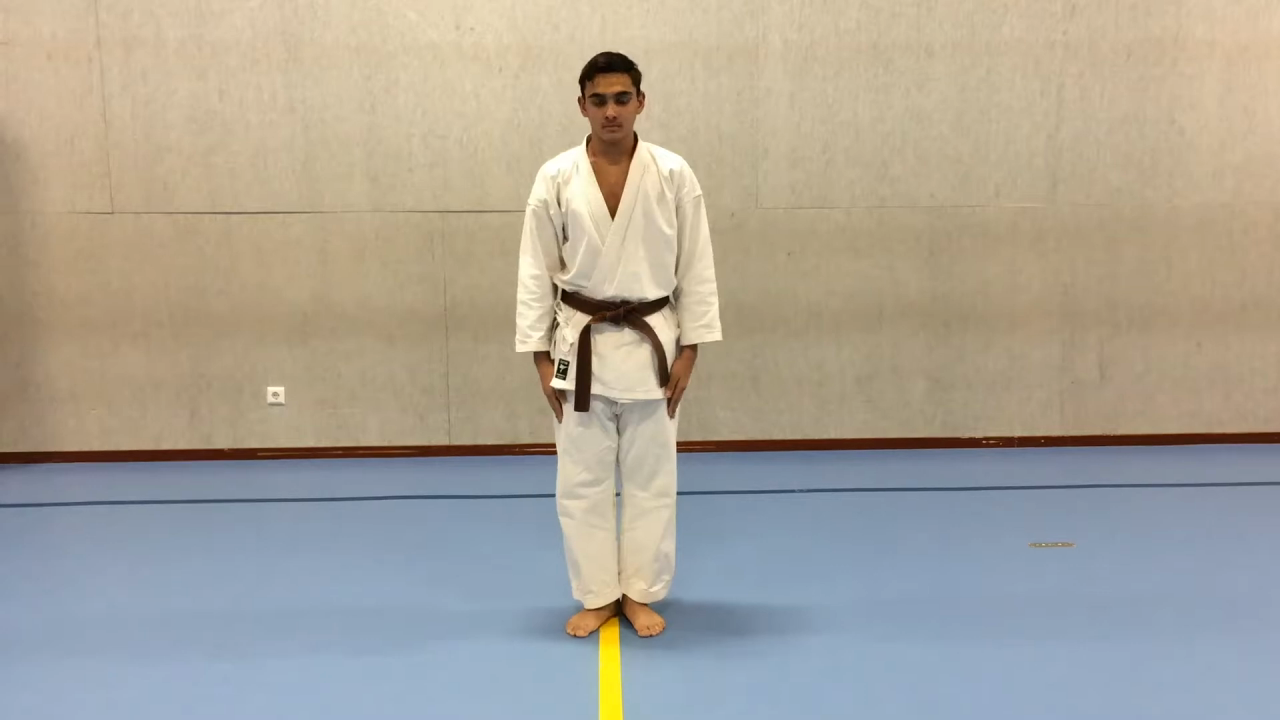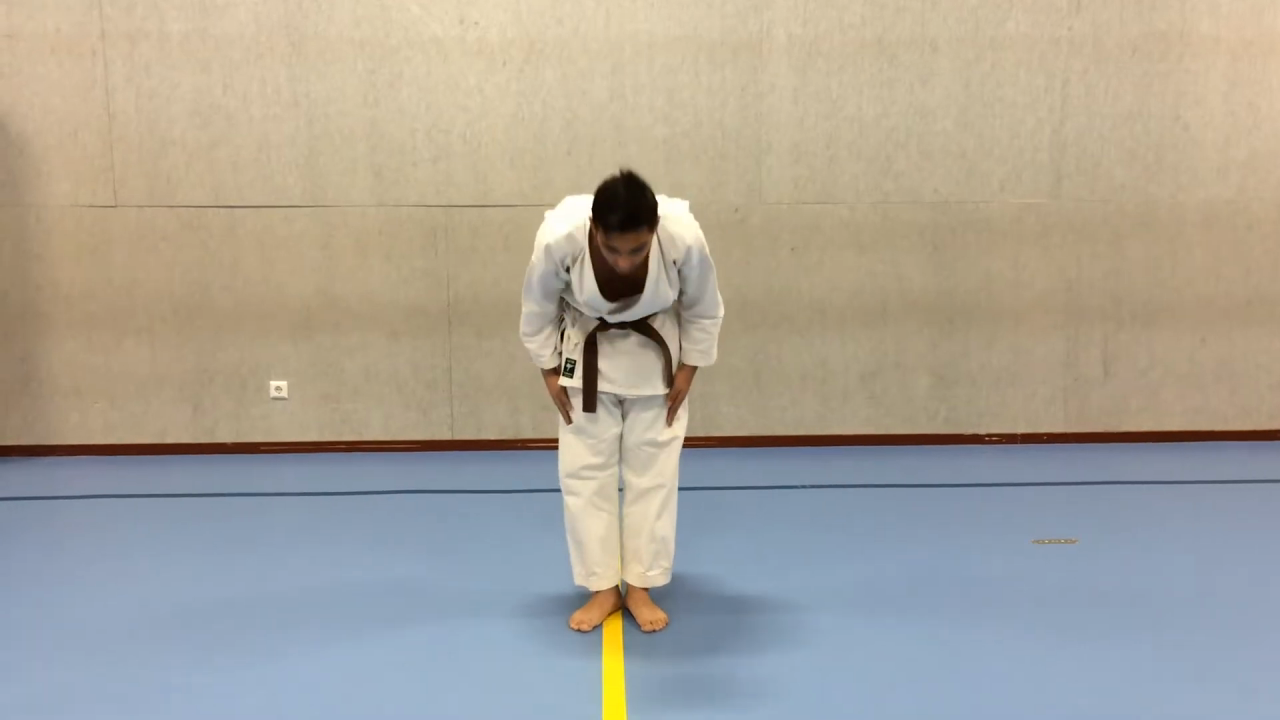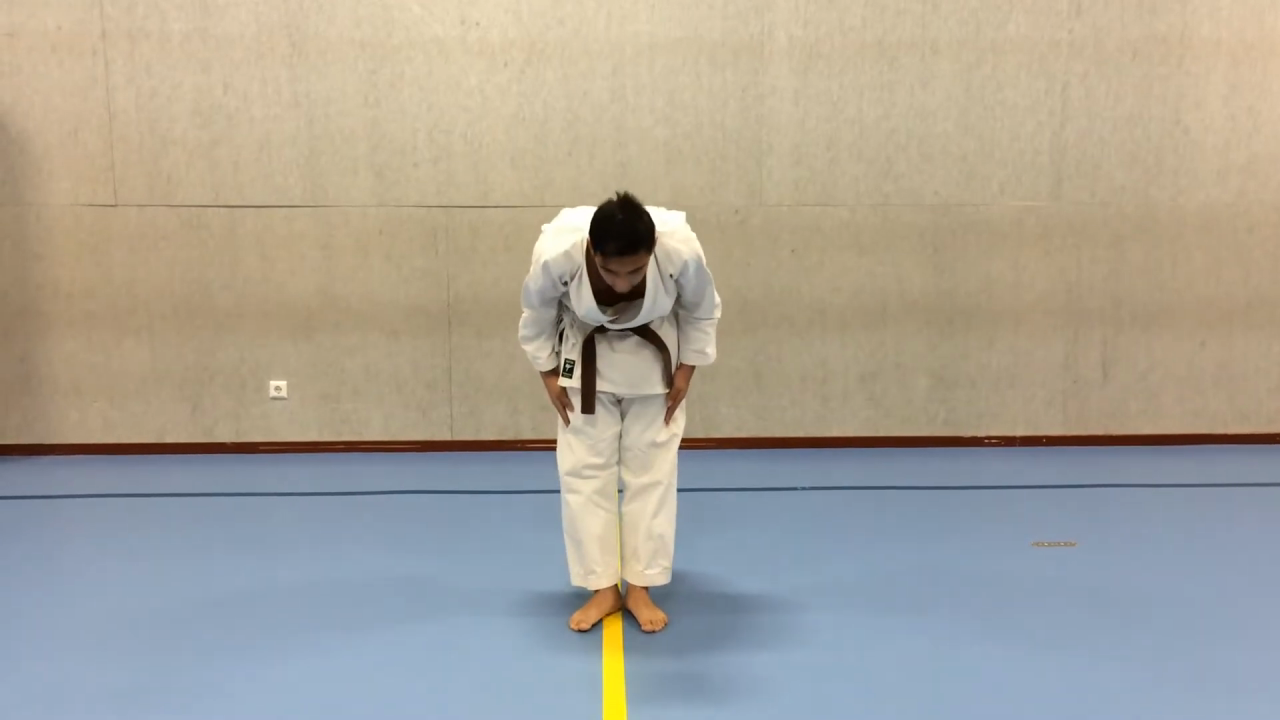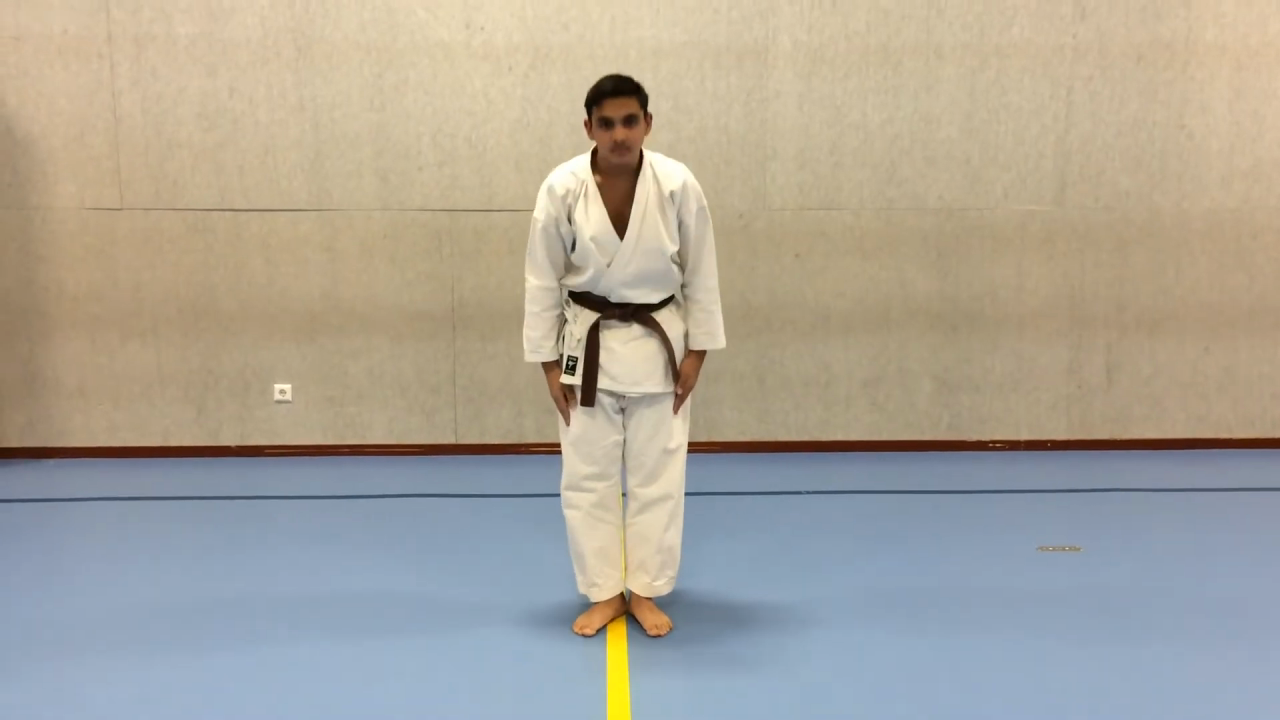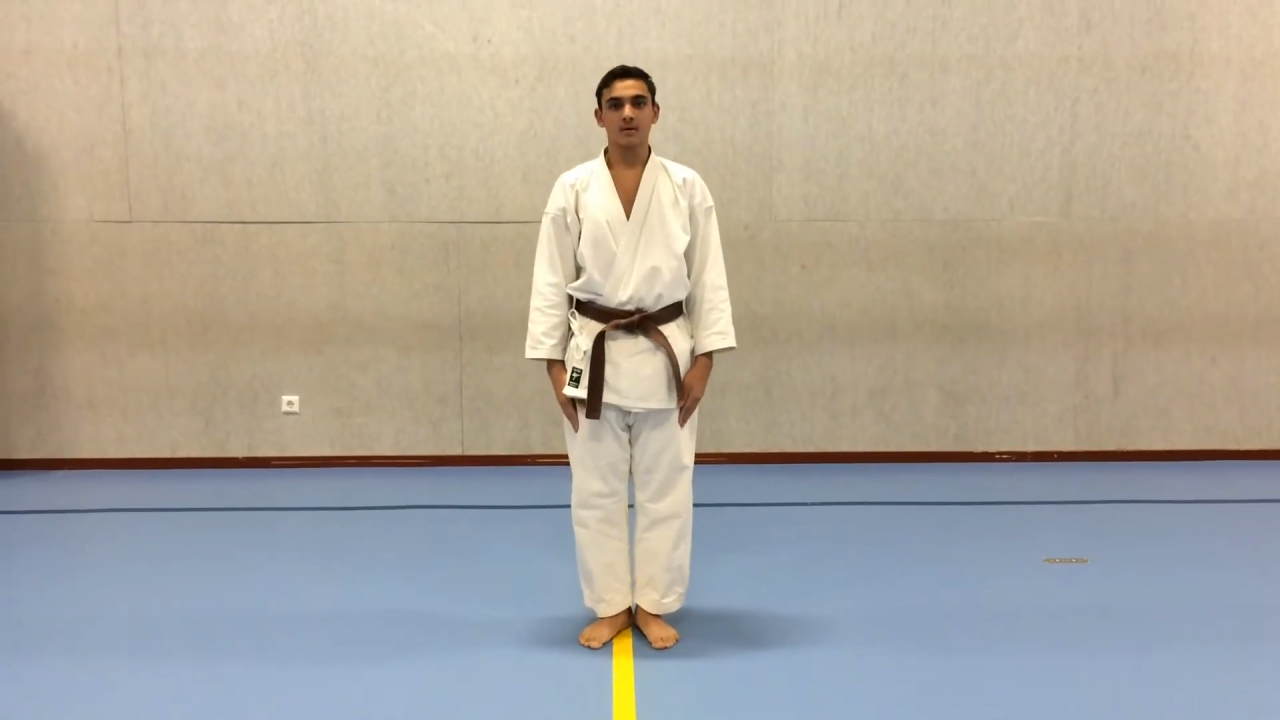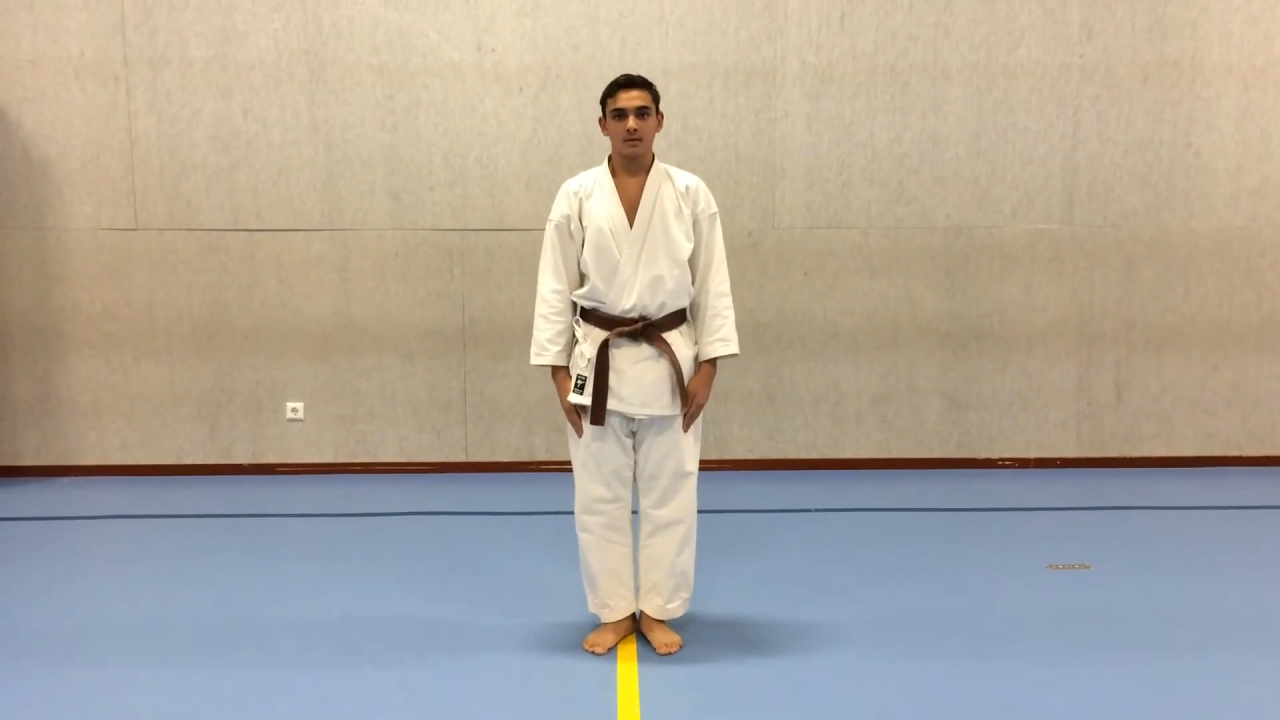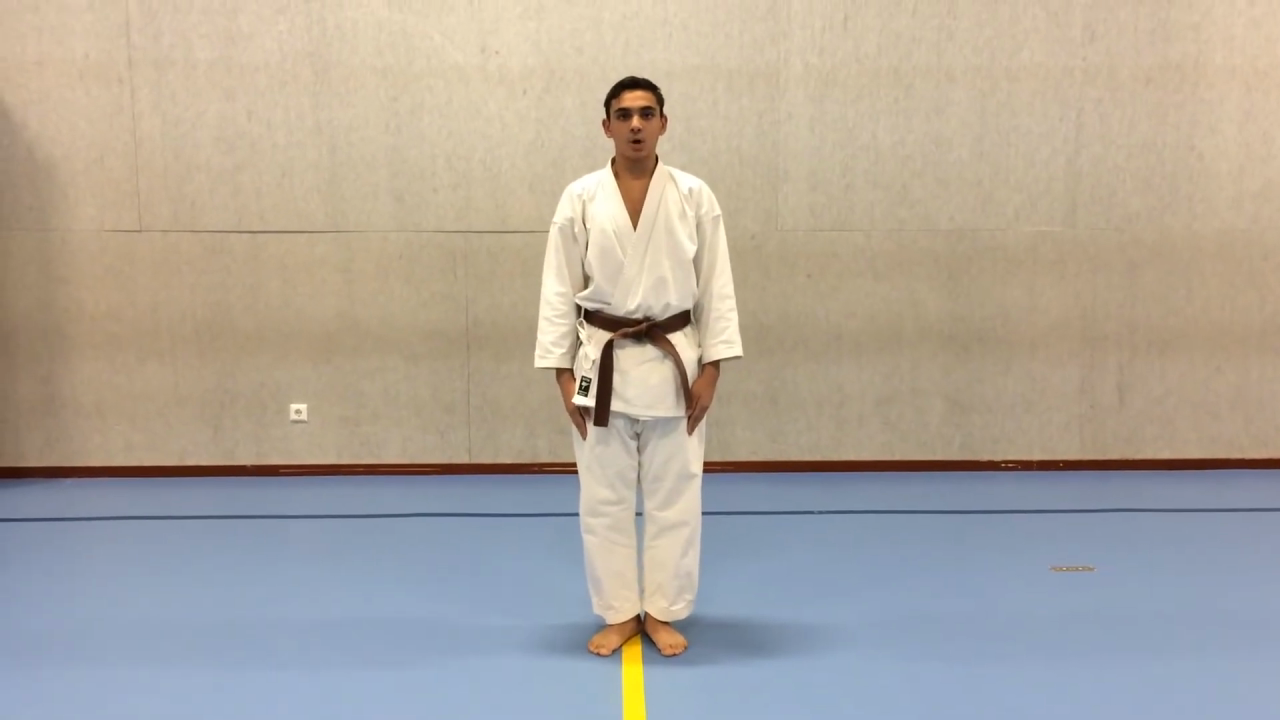
dt=0.5s
person 1, frame 1
left shoulder: (673, 174)
right shoulder: (556, 178)
left elbow: (696, 269)
right elbow: (536, 272)
left wrist: (689, 351)
right wrist: (541, 356)
left hip: (651, 343)
right hip: (581, 343)
left knee: (651, 478)
right knee: (582, 480)
left ankle: (639, 594)
right ankle: (597, 596)
person 1, frame 2
left shoulder: (684, 237)
right shoulder: (558, 238)
left elbow: (704, 309)
right elbow: (538, 308)
left wrist: (687, 369)
right wrist: (551, 372)
left hip: (655, 347)
right hip: (587, 346)
left knee: (652, 467)
right knee: (585, 467)
left ankle: (639, 586)
right ankle: (602, 587)
person 1, frame 3
left shoulder: (680, 248)
right shoulder: (556, 251)
left elbow: (702, 309)
right elbow: (538, 313)
left wrist: (686, 370)
right wrist: (550, 373)
left hip: (653, 349)
right hip: (586, 350)
left knee: (651, 468)
right knee: (585, 467)
left ankle: (639, 587)
right ankle: (602, 587)
person 1, frame 4
left shoulder: (678, 185)
right shoulder: (561, 188)
left elbow: (701, 275)
right elbow: (542, 280)
left wrist: (696, 352)
right wrist: (549, 362)
left hip: (659, 343)
right hip: (588, 343)
left knee: (658, 476)
right knee: (587, 477)
left ankle: (645, 592)
right ankle: (603, 593)
person 1, frame 5
left shoulder: (686, 186)
right shoulder: (573, 187)
left elbow: (708, 276)
right elbow: (551, 280)
left wrist: (704, 359)
right wrist: (554, 364)
left hip: (665, 352)
right hip: (594, 352)
left knee: (666, 488)
right knee: (597, 489)
left ankle: (654, 605)
right ankle: (610, 606)
person 1, frame 6
left shoulder: (690, 193)
right shoulder: (576, 195)
left elbow: (712, 283)
right elbow: (555, 286)
left wrist: (707, 365)
right wrist: (559, 370)
left hip: (669, 359)
right hip: (598, 359)
left knee: (670, 495)
right knee: (600, 496)
left ankle: (659, 611)
right ankle: (613, 611)
person 1, frame 7
left shoulder: (694, 195)
right shoulder: (580, 197)
left elbow: (715, 286)
right elbow: (559, 289)
left wrist: (711, 368)
right wrist: (563, 373)
left hip: (673, 361)
right hip: (603, 362)
left knee: (674, 496)
right knee: (605, 498)
left ankle: (662, 612)
right ankle: (619, 612)
